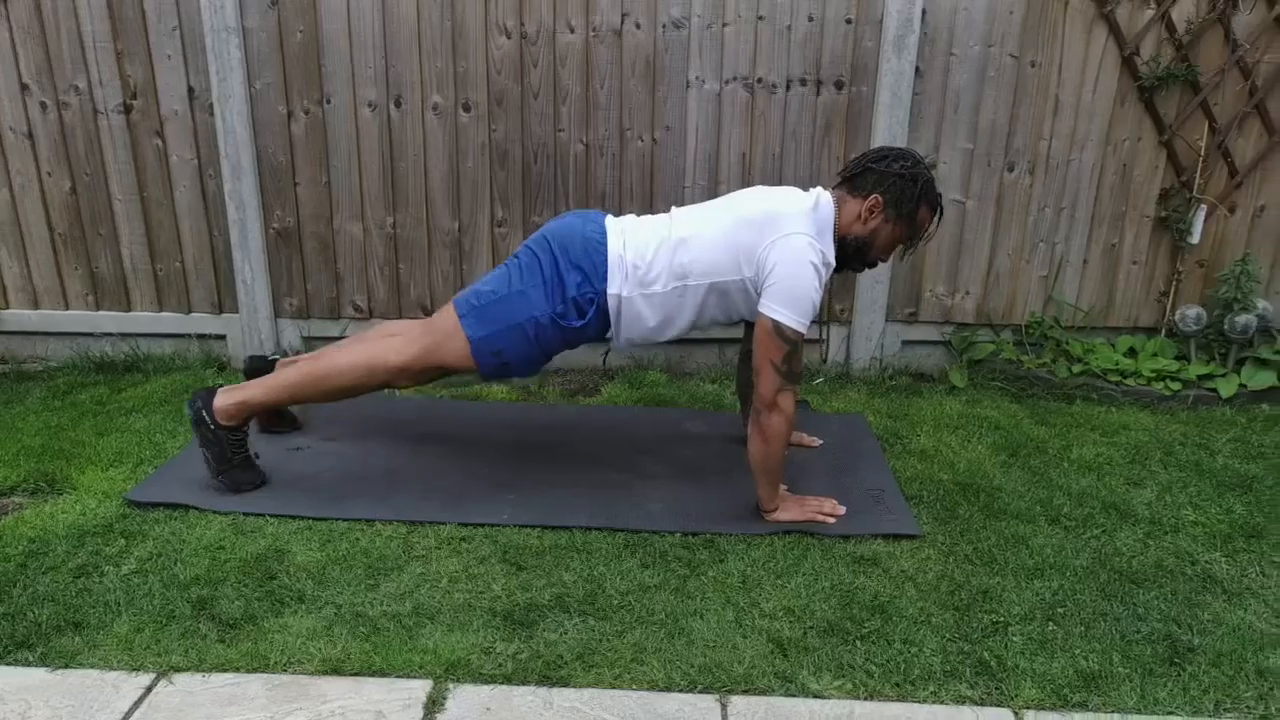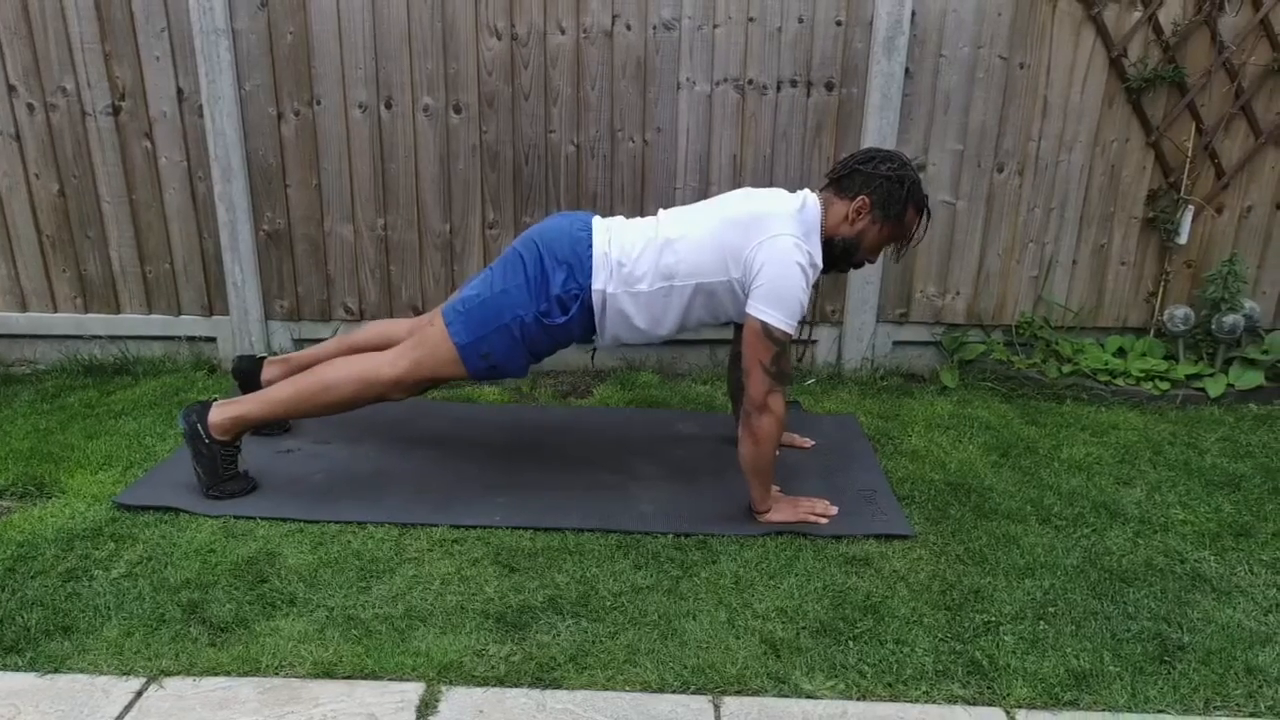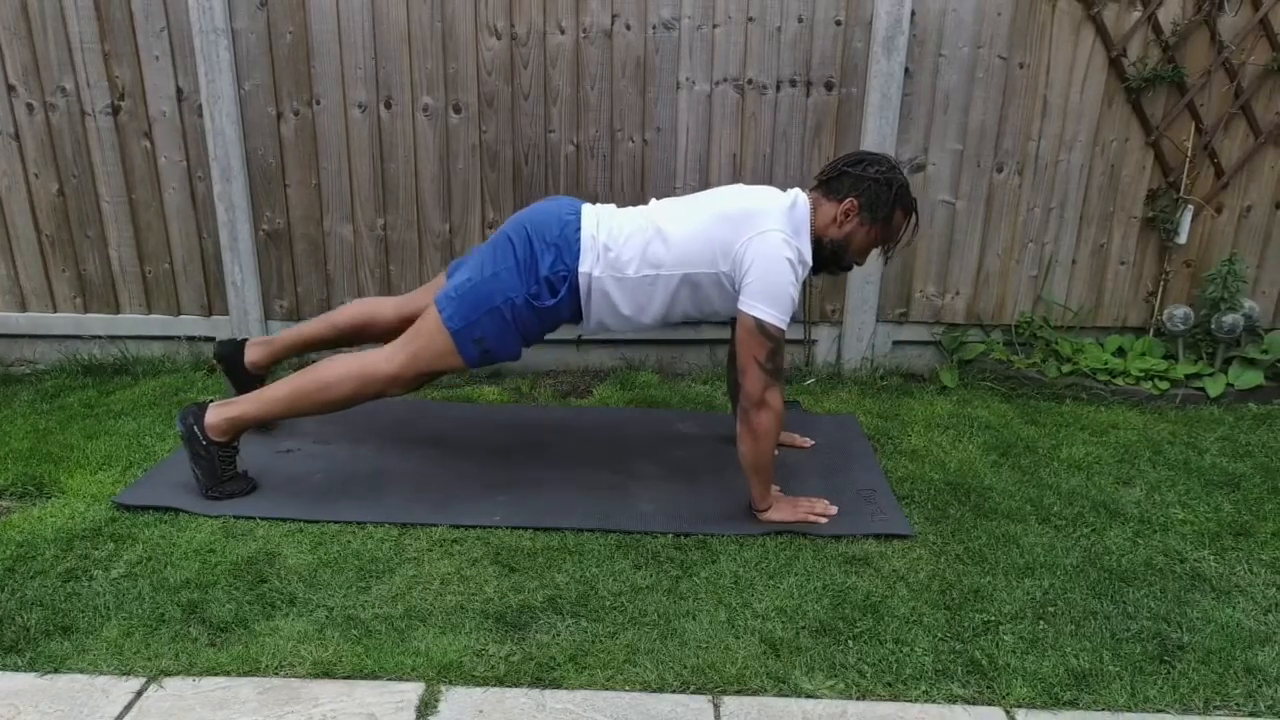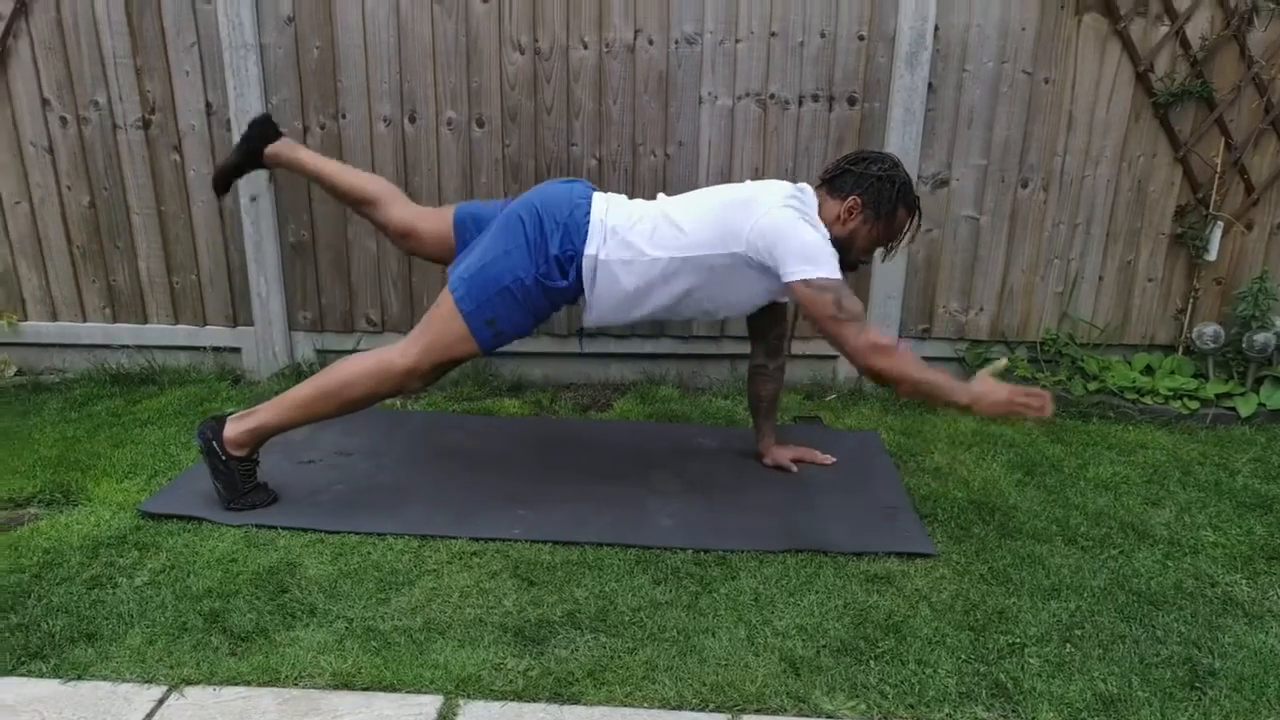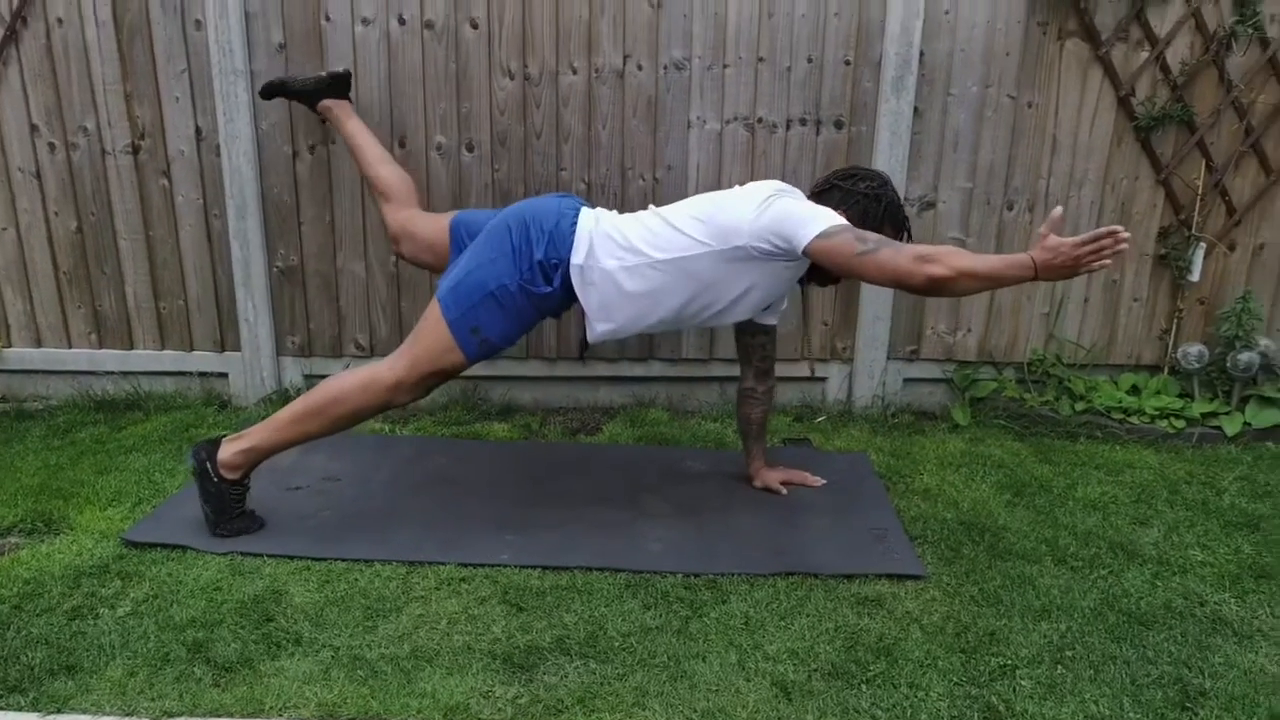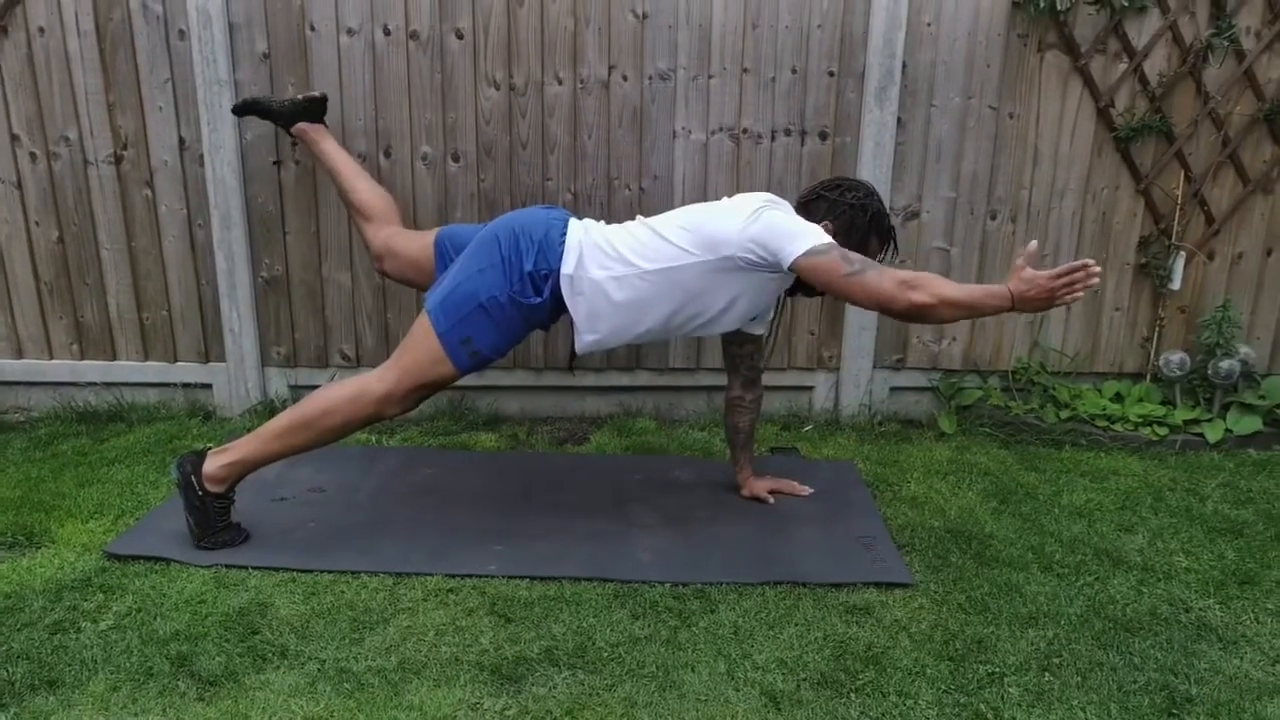
dt=0.5s
person 1, frame 1
left shoulder: (793, 212)
right shoulder: (803, 256)
left elbow: (754, 354)
right elbow: (775, 390)
left wrist: (763, 425)
right wrist: (774, 499)
left hip: (586, 247)
right hip: (580, 283)
left knee: (429, 335)
right knee: (415, 357)
left ankle: (280, 369)
right ankle: (229, 405)
person 1, frame 2
left shoulder: (780, 212)
right shoulder: (790, 257)
left elbow: (743, 353)
right elbow: (763, 392)
left wrist: (756, 425)
right wrist: (766, 500)
left hip: (573, 250)
right hip: (564, 282)
left knee: (421, 336)
right knee: (405, 370)
left ankle: (270, 369)
right ankle: (221, 420)
person 1, frame 3
left shoulder: (772, 213)
right shoulder: (779, 252)
left elbow: (743, 363)
right elbow: (760, 387)
left wrist: (755, 425)
right wrist: (767, 499)
left hip: (561, 235)
right hip: (552, 267)
left knee: (405, 313)
right knee: (401, 365)
left ankle: (254, 355)
right ankle: (220, 422)
person 1, frame 4
left shoulder: (778, 227)
right shoulder: (796, 229)
left elbow: (767, 345)
right elbow: (864, 345)
left wrist: (765, 442)
right wrist: (968, 393)
left hip: (566, 221)
right hip: (558, 242)
left knee: (404, 220)
right knee: (412, 360)
left ankle: (275, 147)
right ankle: (237, 435)
person 1, frame 5
left shoulder: (774, 269)
right shoulder: (786, 216)
left elbow: (756, 369)
right elbow: (924, 272)
left wrist: (757, 464)
right wrist: (1036, 265)
left hip: (553, 245)
right hip: (548, 250)
left knee: (407, 228)
right knee: (405, 375)
left ankle: (333, 102)
right ankle: (230, 459)
person 1, frame 6
left shoulder: (760, 277)
right shoulder: (774, 229)
left elbow: (743, 376)
right elbow: (896, 293)
left wrist: (748, 471)
right wrist: (1011, 295)
left hip: (542, 261)
right hip: (534, 261)
left knee: (390, 244)
right knee: (394, 389)
left ankle: (306, 126)
right ankle: (214, 472)
